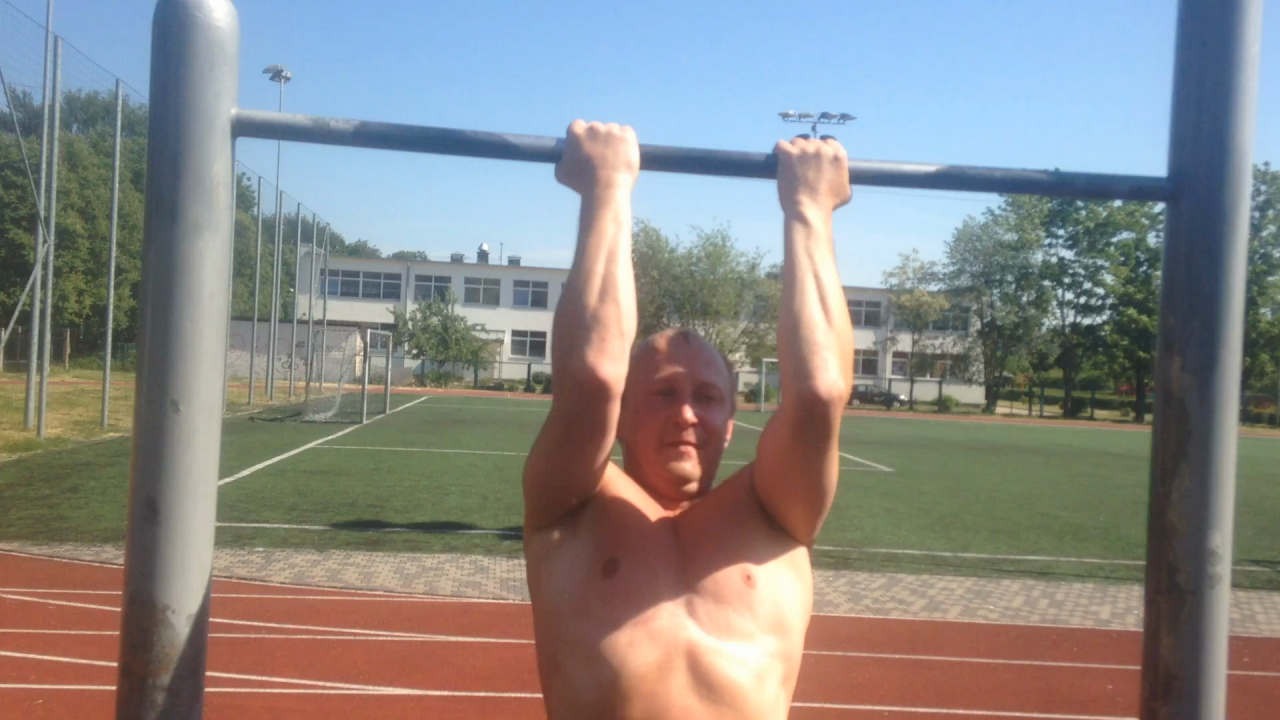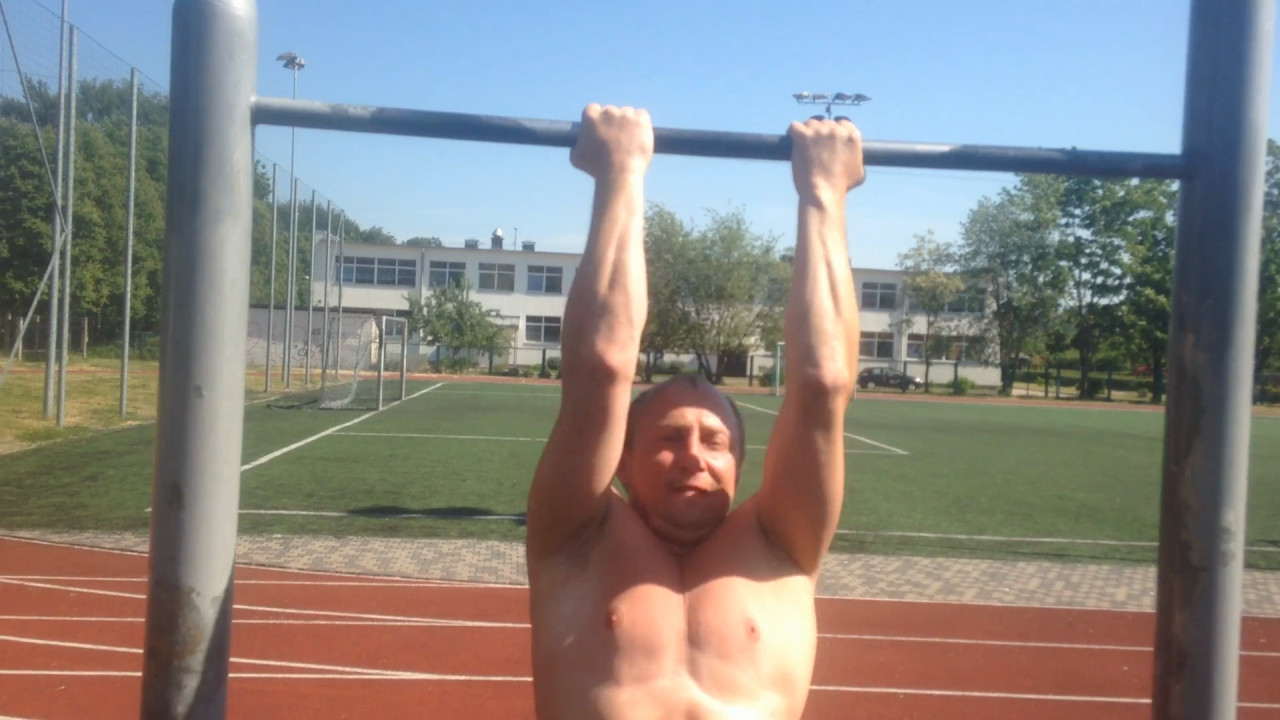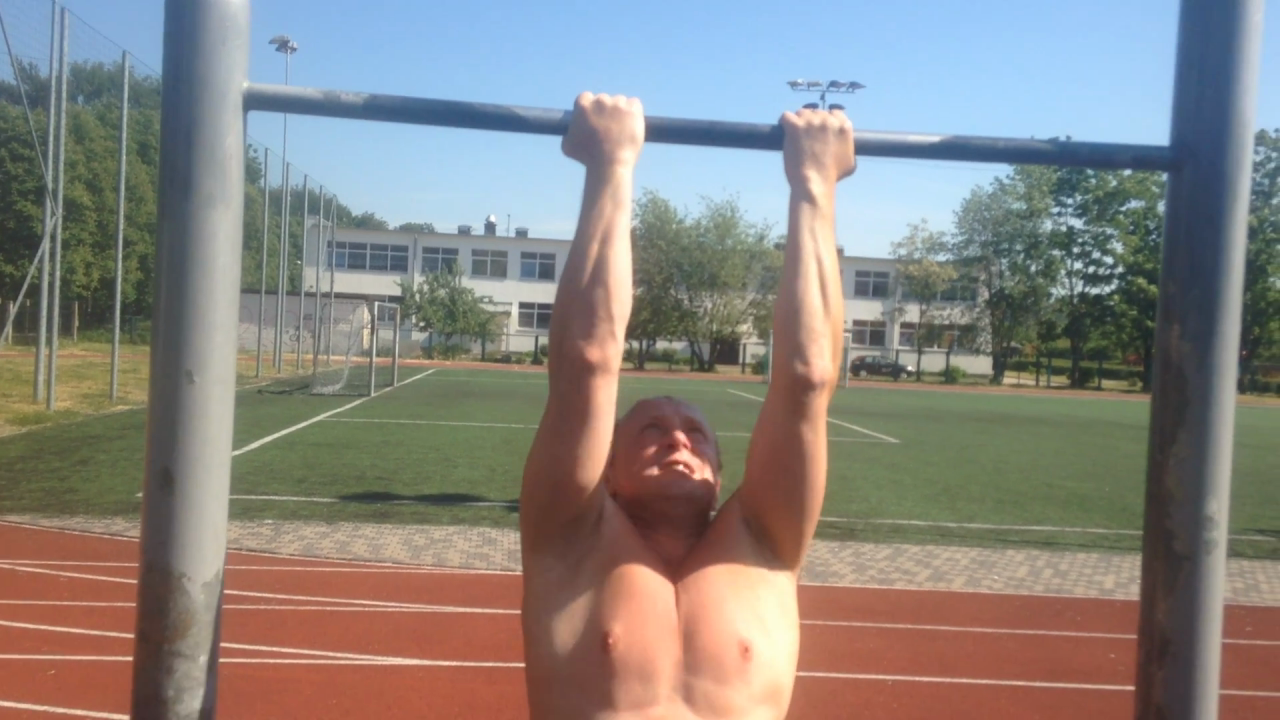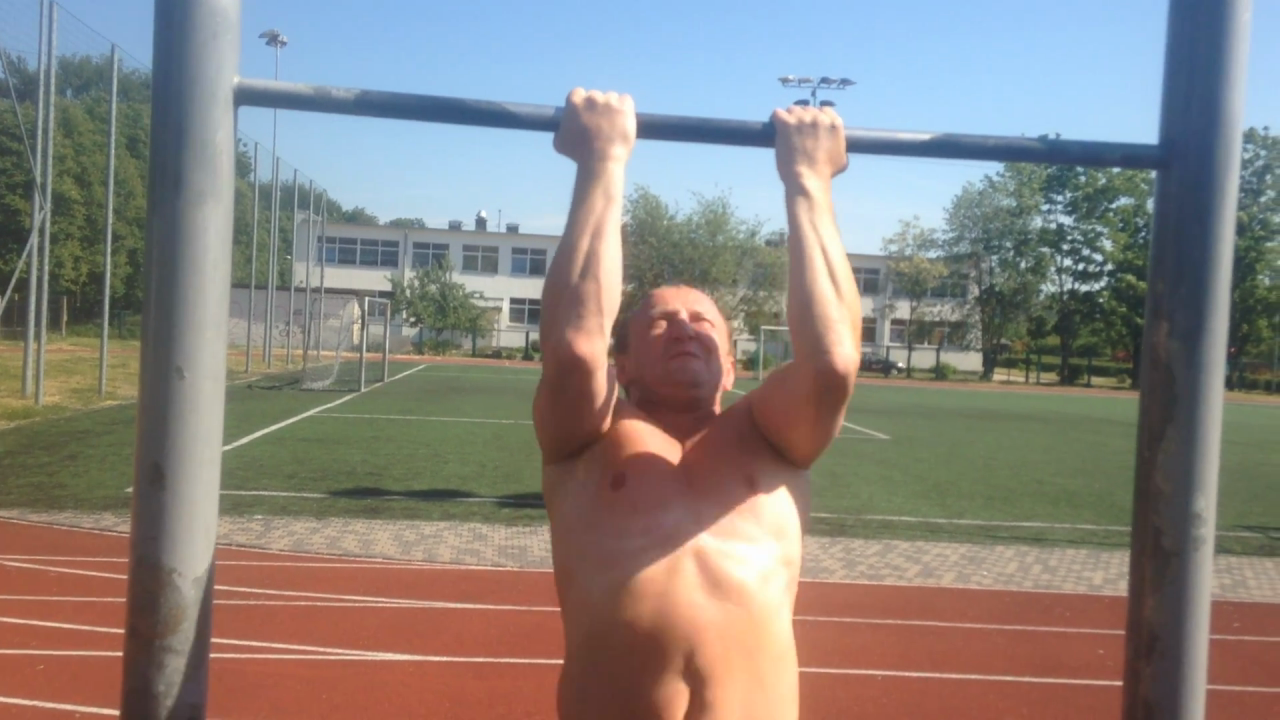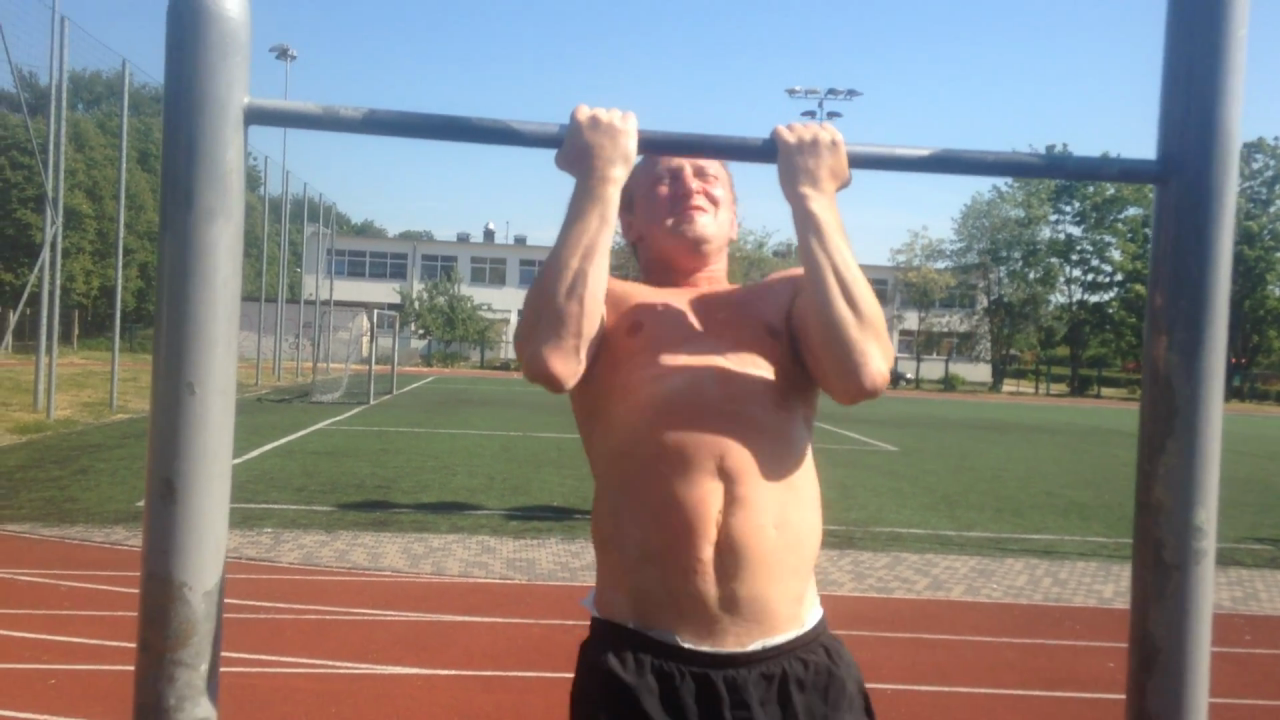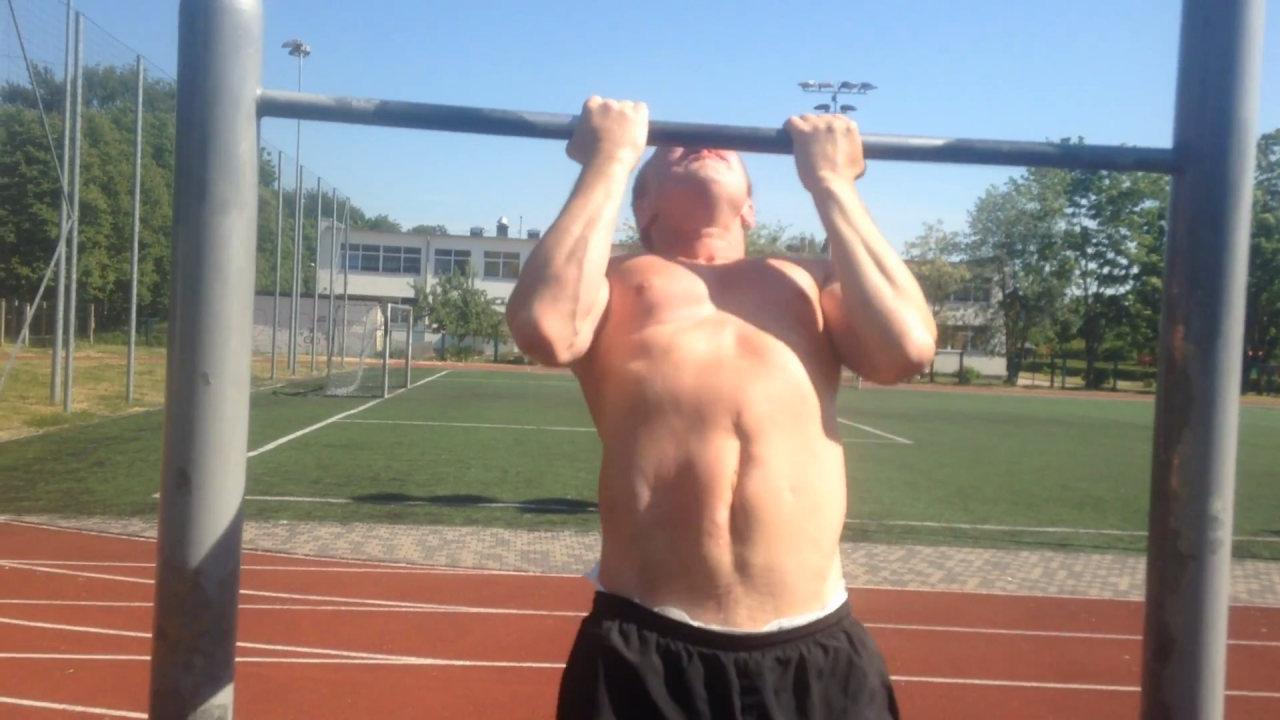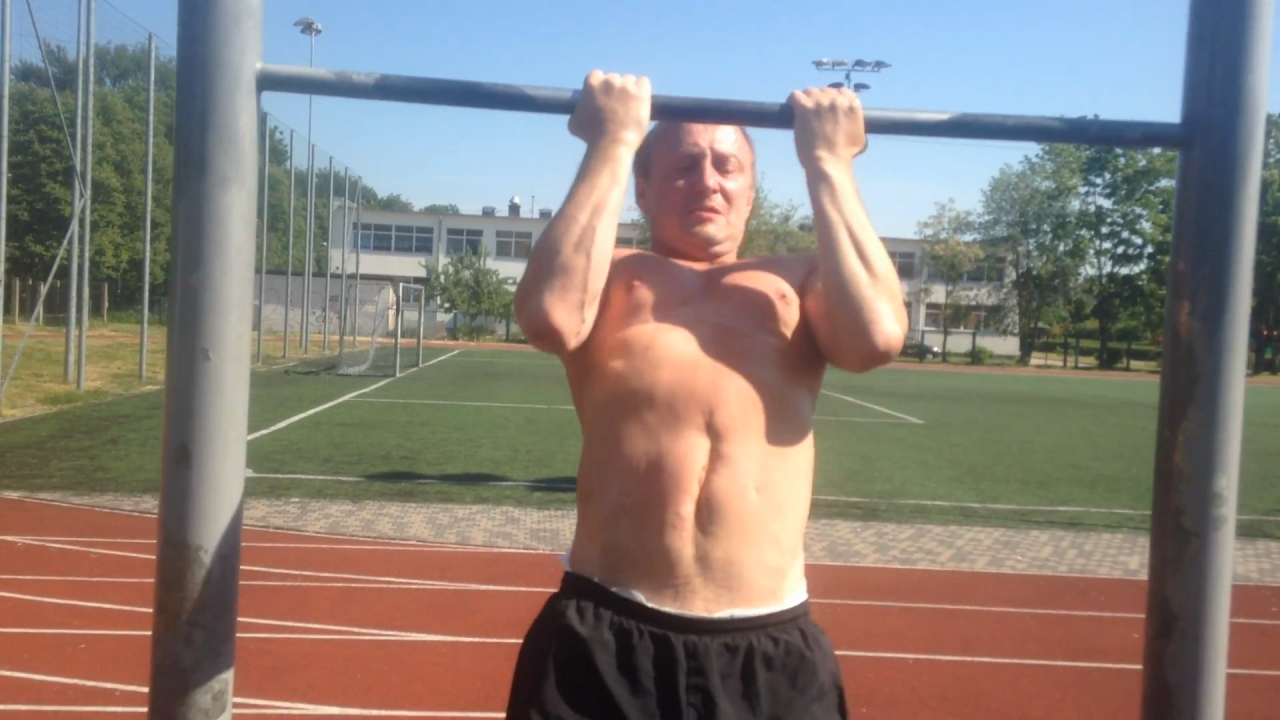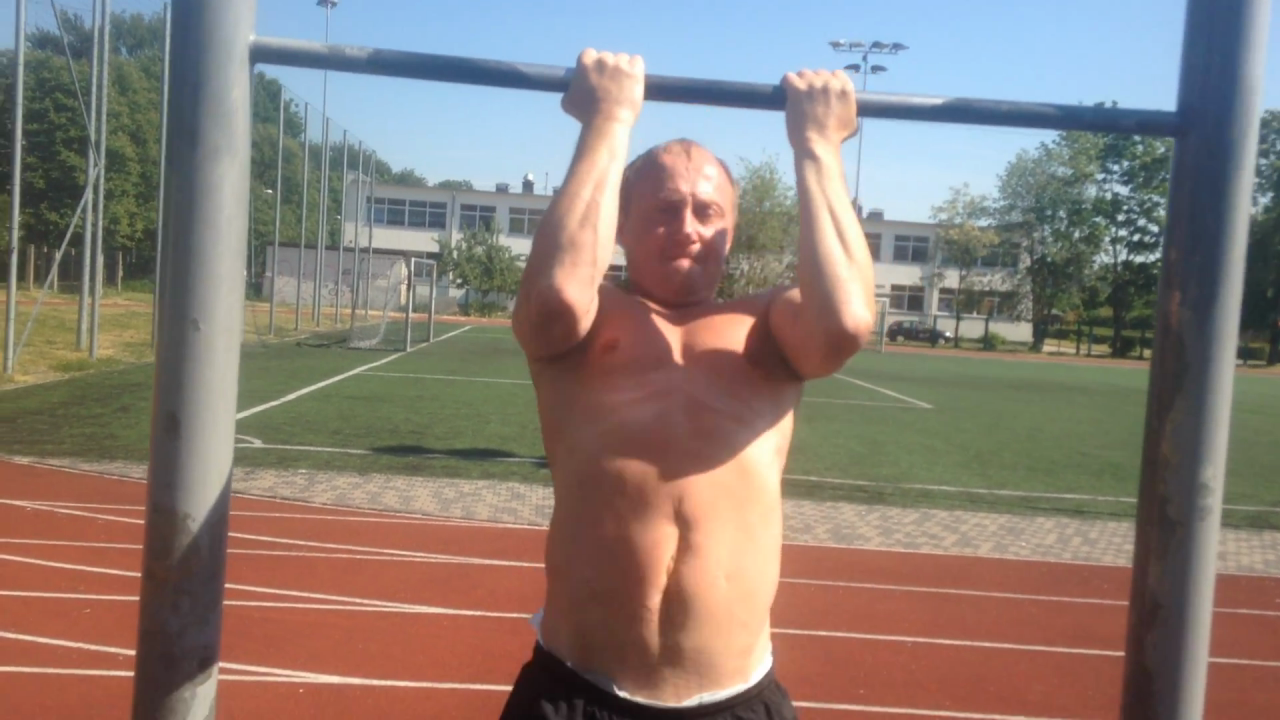
dt=0.4s
person 1, frame 1
left shoulder: (771, 522)
right shoulder: (577, 513)
left elbow: (822, 389)
right elbow: (591, 376)
left wrist: (808, 207)
right wrist: (606, 189)
person 1, frame 2
left shoulder: (775, 559)
right shoulder: (582, 552)
left elbow: (823, 380)
right elbow: (604, 368)
left wrist: (823, 189)
right wrist: (621, 175)
person 1, frame 3
left shoulder: (757, 555)
right shoulder: (576, 548)
left elbow: (807, 373)
right elbow: (586, 363)
left wrist: (812, 183)
right wrist: (612, 165)
person 1, frame 4
left shoulder: (769, 432)
right shoulder: (586, 436)
left elbow: (834, 358)
right elbow: (575, 345)
left wrist: (807, 180)
right wrist: (604, 162)
person 1, frame 5
left shoulder: (790, 296)
right shoulder: (603, 300)
left elbow: (865, 371)
right elbow: (550, 359)
left wrist: (813, 194)
right wrist: (602, 175)
person 1, frame 6
left shoulder: (812, 280)
right shoulder: (613, 281)
left elbow: (907, 347)
right elbow: (545, 328)
left wrist: (831, 182)
right wrist: (609, 161)
person 1, frame 7
left shoulder: (796, 283)
right shoulder: (611, 278)
left elbow: (877, 335)
right elbow: (551, 316)
left wrist: (828, 159)
right wrist: (613, 141)
right hip: (604, 639)
person 1, frame 8
left shoulder: (764, 331)
right shoulder: (581, 332)
left elbow: (847, 318)
right elbow: (560, 290)
left wrist: (817, 146)
right wrist: (610, 119)
